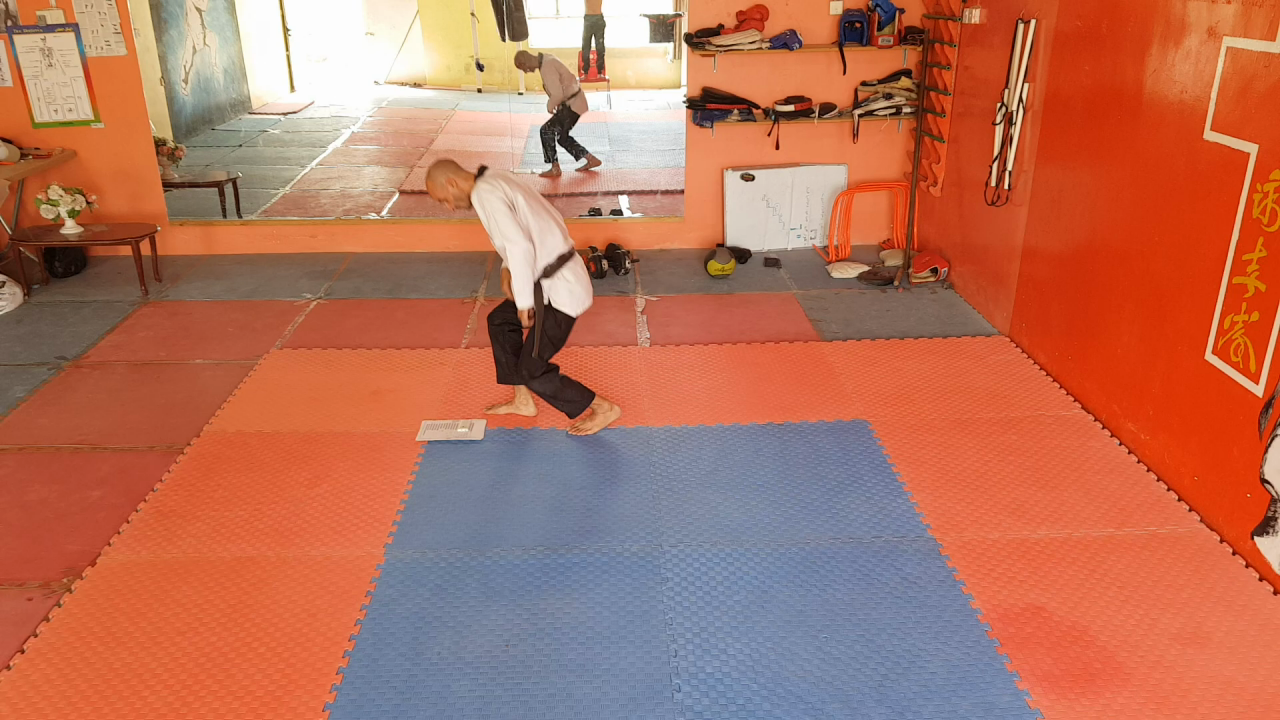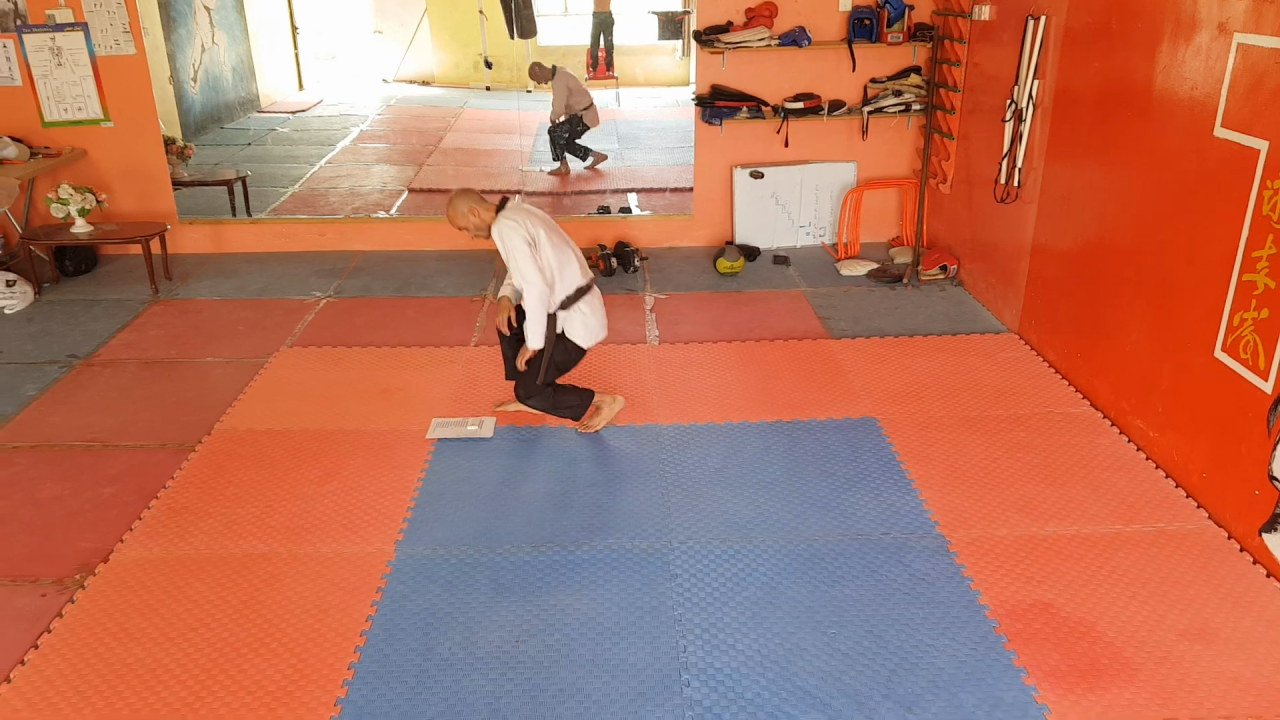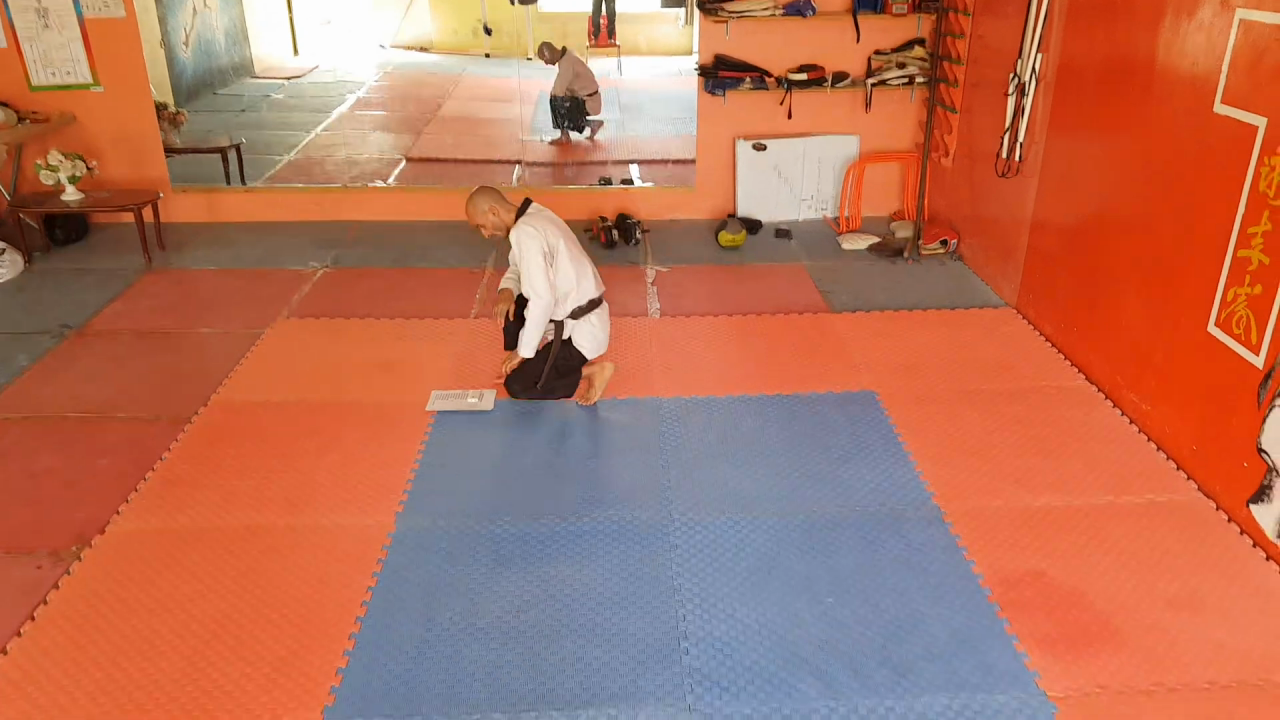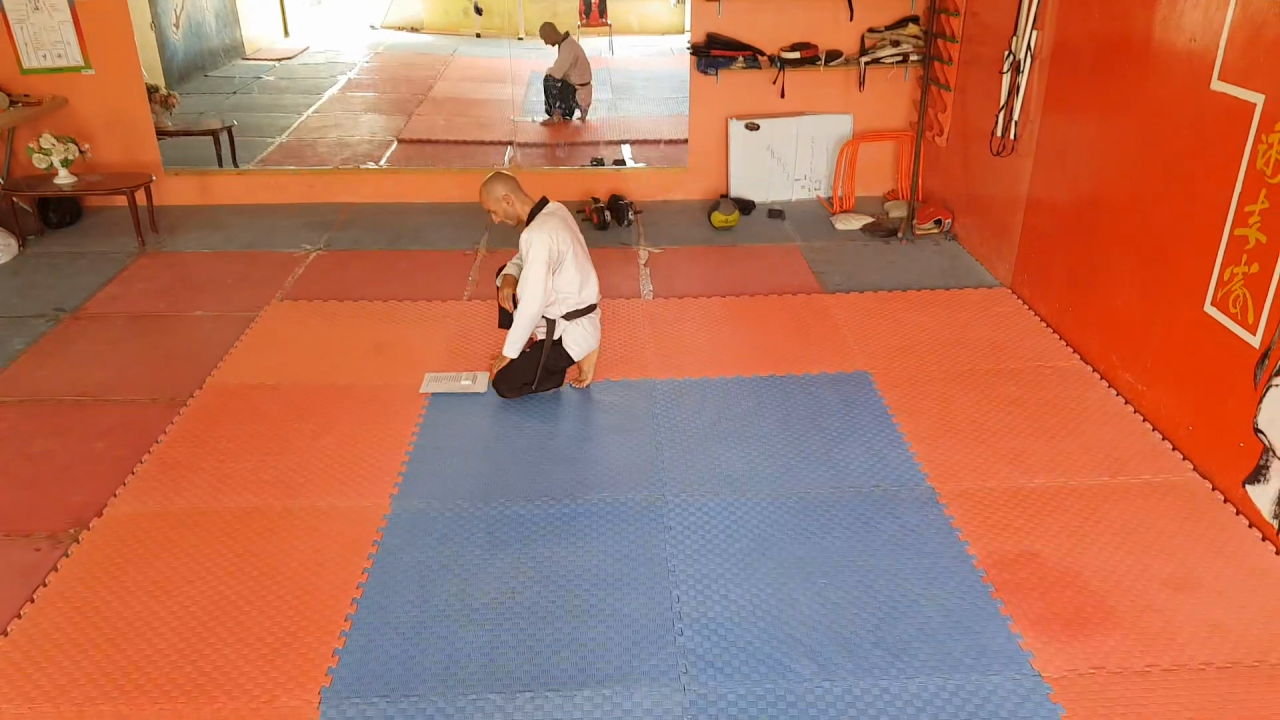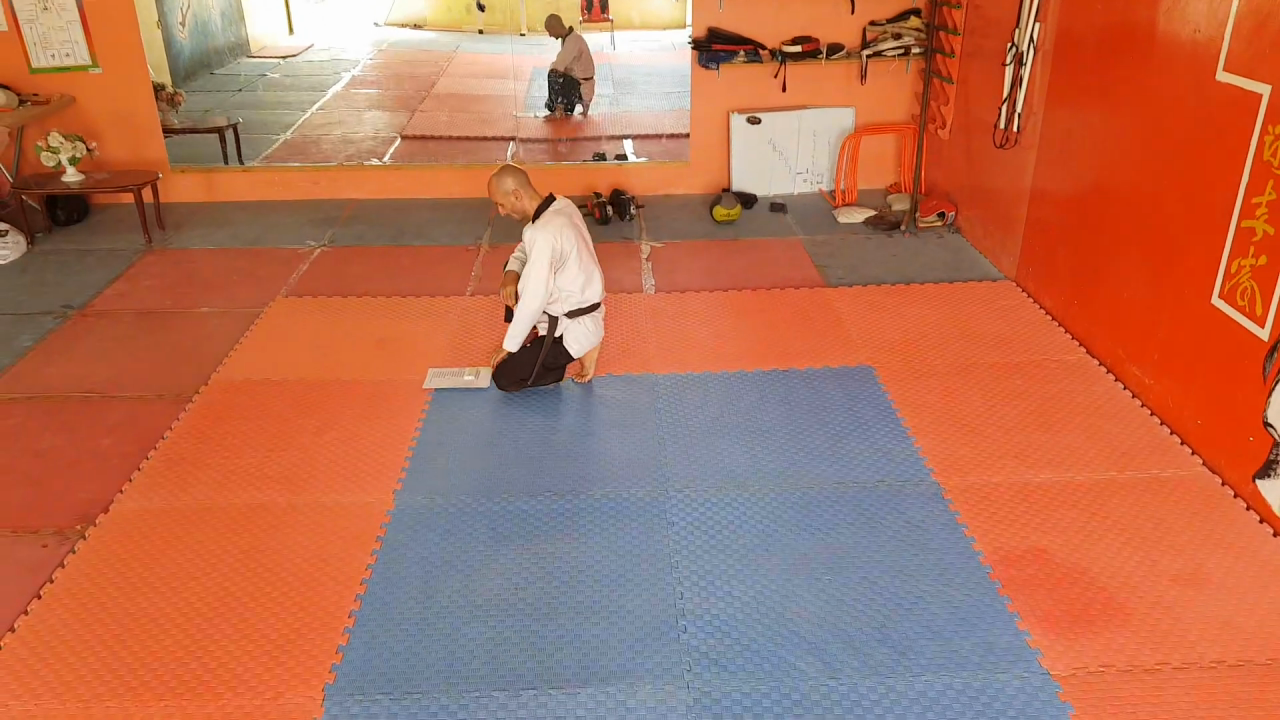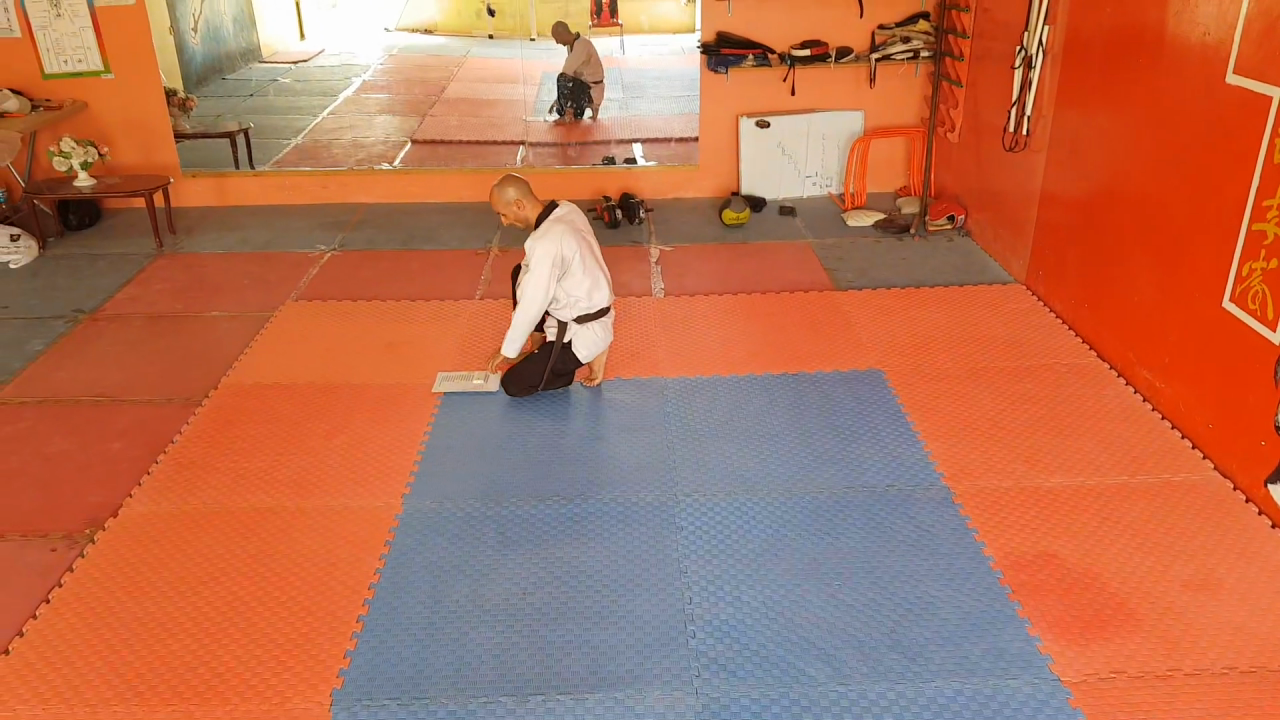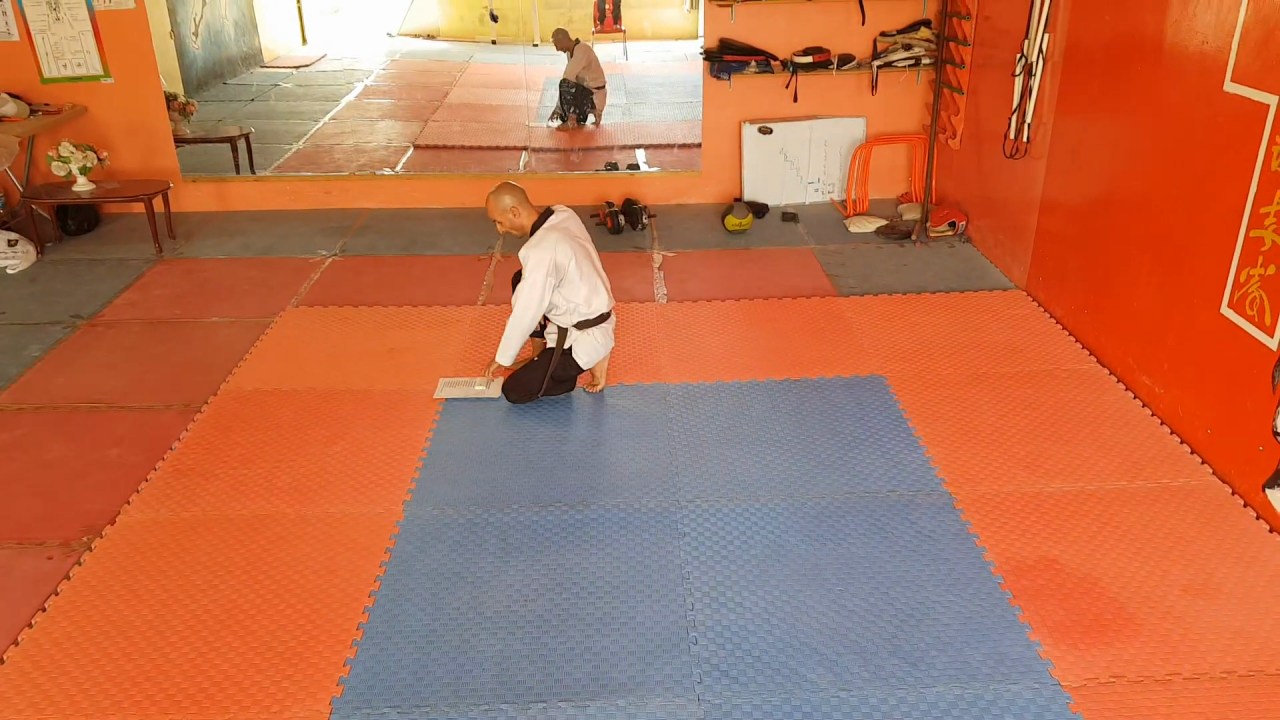
dt=0.2s
person 1, frame 1
left shoulder: (485, 194)
right shoulder: (496, 182)
left elbow: (520, 247)
left wrist: (524, 302)
right wrist: (509, 267)
left hip: (560, 288)
right hip: (559, 278)
left knee: (530, 370)
right knee: (499, 321)
left ankle: (600, 408)
right ankle: (523, 400)
person 1, frame 2
left shoulder: (505, 227)
right shoulder: (517, 214)
left elbow: (535, 287)
left wrist: (533, 342)
right wrist: (506, 296)
left hip: (576, 320)
right hip: (573, 305)
left knee: (529, 389)
right knee: (508, 322)
left ankle: (602, 402)
right ankle: (532, 400)
person 1, frame 3
left shoulder: (526, 233)
right shoulder: (537, 216)
left elbow: (541, 298)
right elbow: (519, 266)
left wrist: (524, 351)
right wrist: (506, 290)
left hip: (582, 330)
right hip: (579, 311)
left knee: (517, 384)
right knee: (509, 298)
left ankle: (591, 370)
person 1, frame 4
left shoulder: (539, 234)
right shoulder: (553, 210)
left elbow: (532, 303)
right elbow: (526, 258)
left wrist: (509, 352)
right wrist: (509, 276)
left hip: (572, 332)
right hip: (573, 313)
left knee: (504, 384)
right knee: (506, 276)
left ankle: (578, 356)
right ankle: (529, 350)
person 1, frame 5
left shoulder: (545, 233)
right shoulder: (561, 205)
left elbow: (532, 300)
right elbow: (526, 247)
left wrist: (509, 345)
right wrist: (511, 274)
left hip: (573, 329)
right hip: (579, 307)
left knee: (504, 378)
right knee: (516, 274)
left ankle: (580, 351)
right ankle: (531, 342)
person 1, frame 6
left shoulder: (546, 242)
right shoulder: (566, 209)
left elbow: (531, 307)
left wrist: (507, 351)
right wrist: (524, 283)
left hip: (583, 333)
right hip: (592, 309)
left knee: (513, 385)
right knee: (520, 274)
left ankle: (589, 355)
right ankle: (539, 350)
person 1, frame 7
left shoulder: (541, 250)
right shoulder: (562, 214)
left elbow: (525, 314)
left wrist: (502, 358)
right wrist: (532, 300)
left hip: (585, 338)
right hip: (592, 311)
left knee: (514, 391)
right knee: (521, 280)
left ankle: (590, 360)
right ankle: (541, 354)
